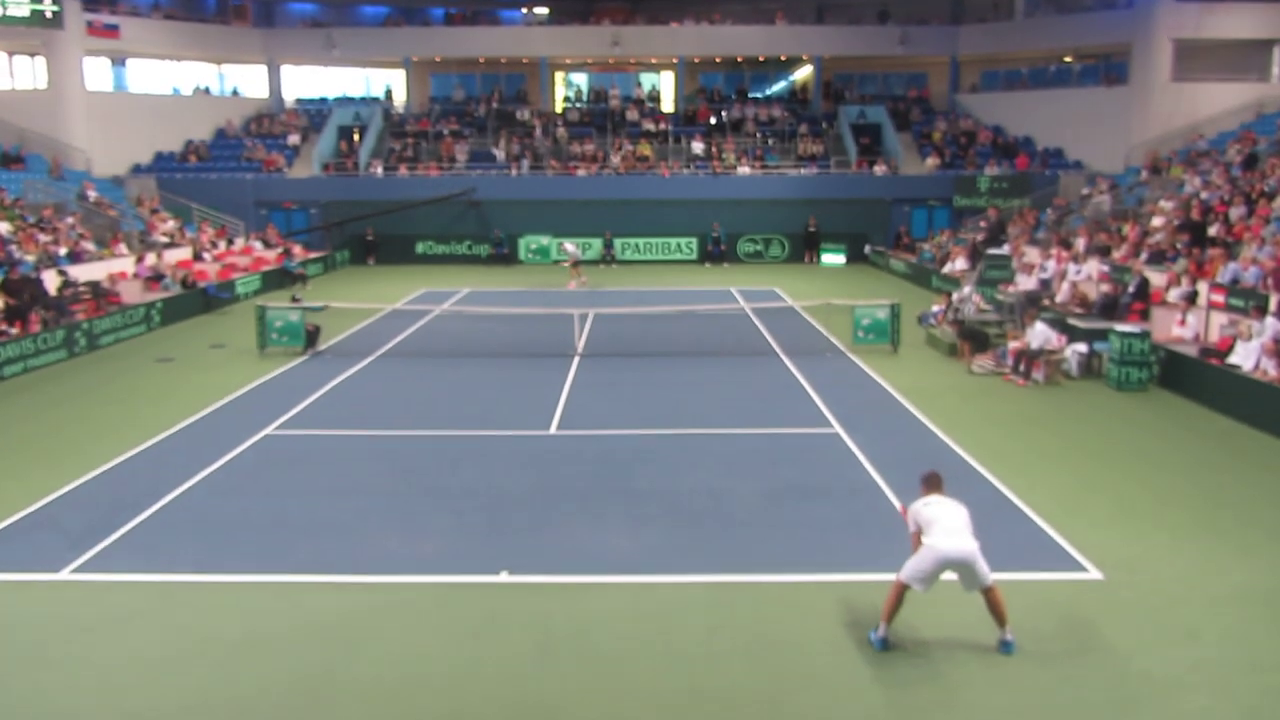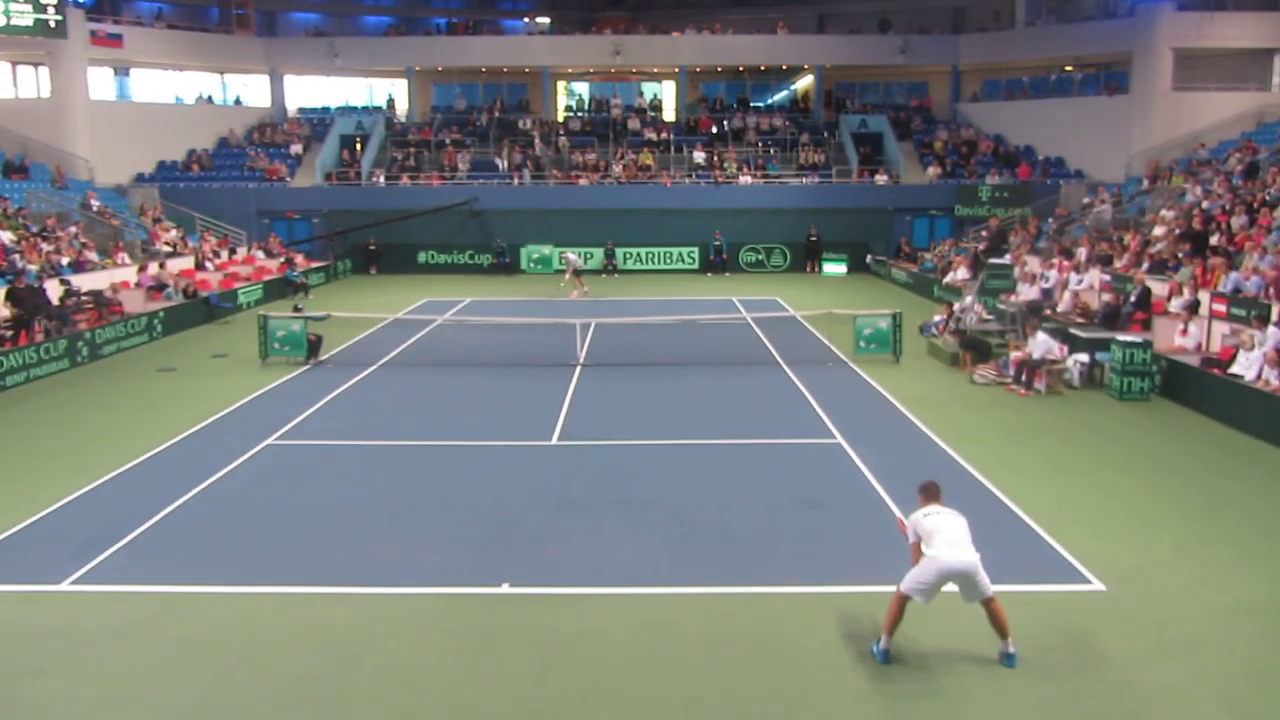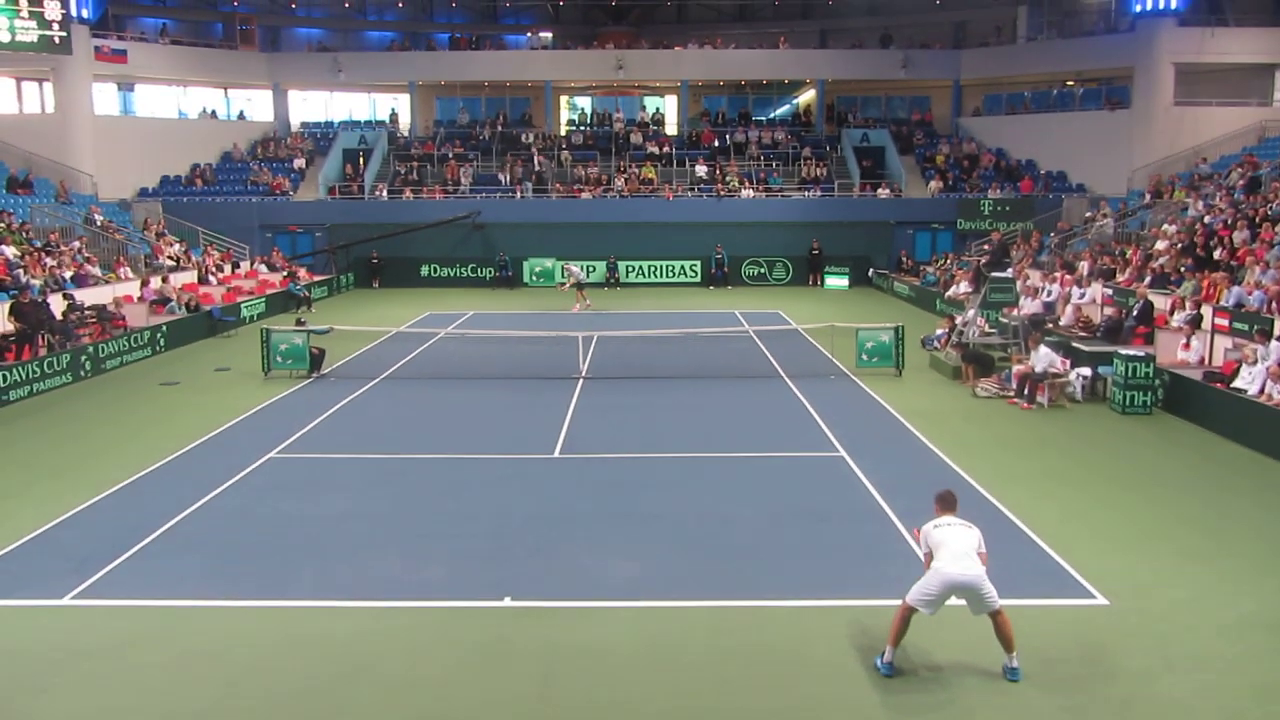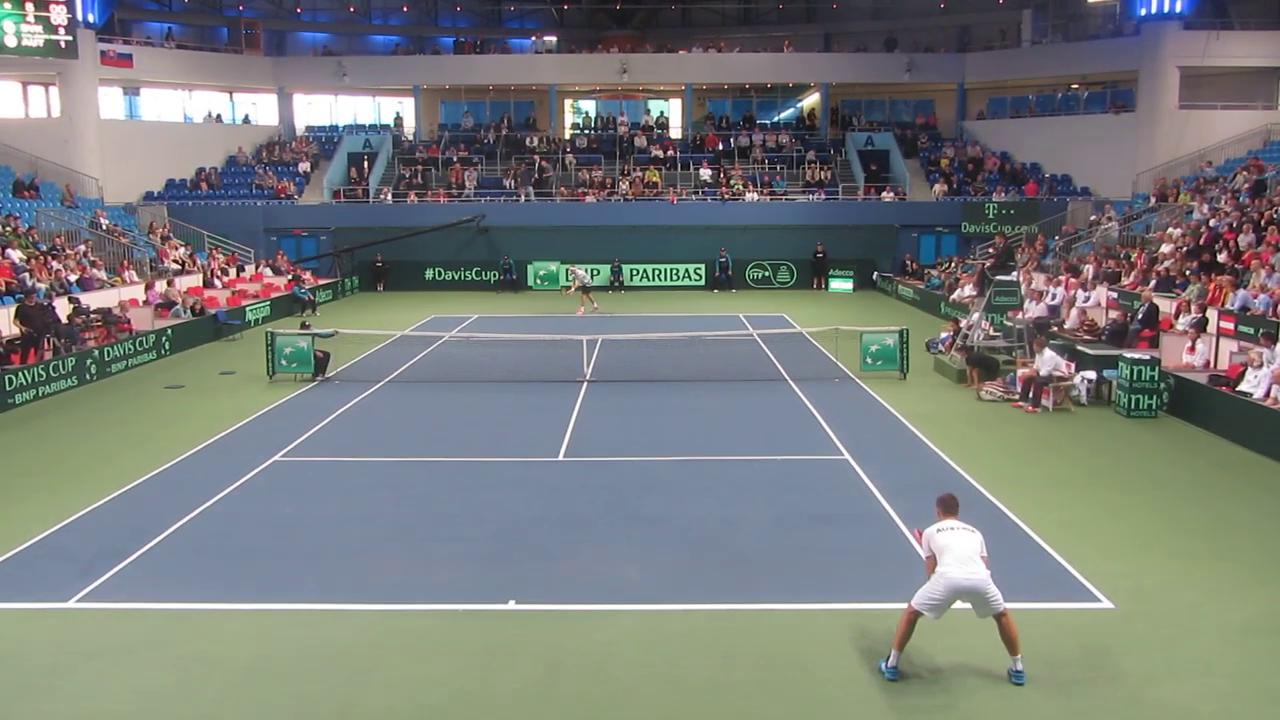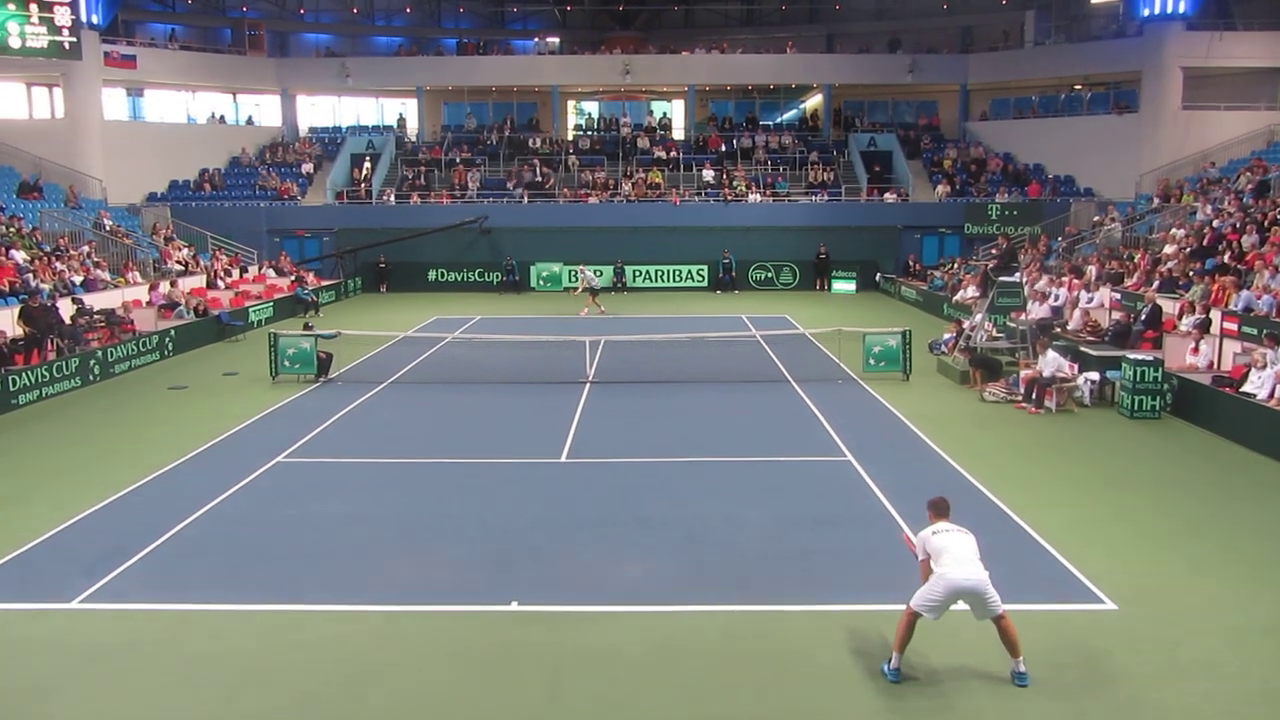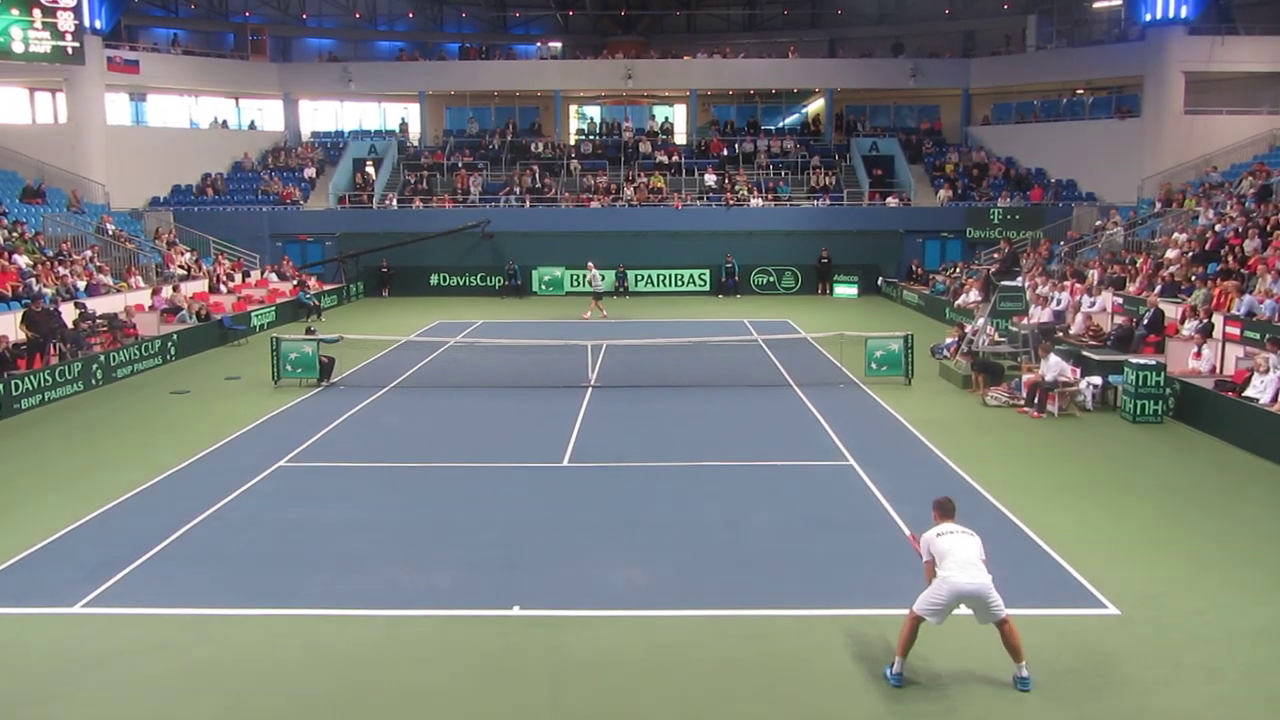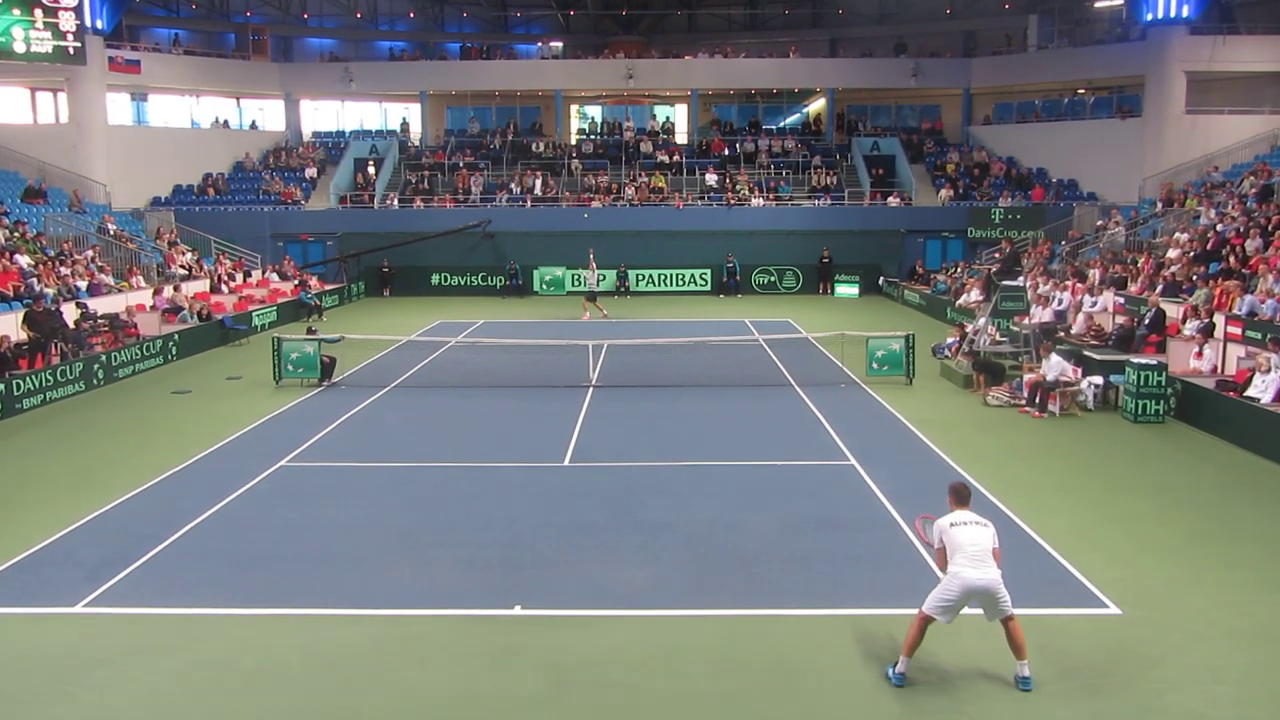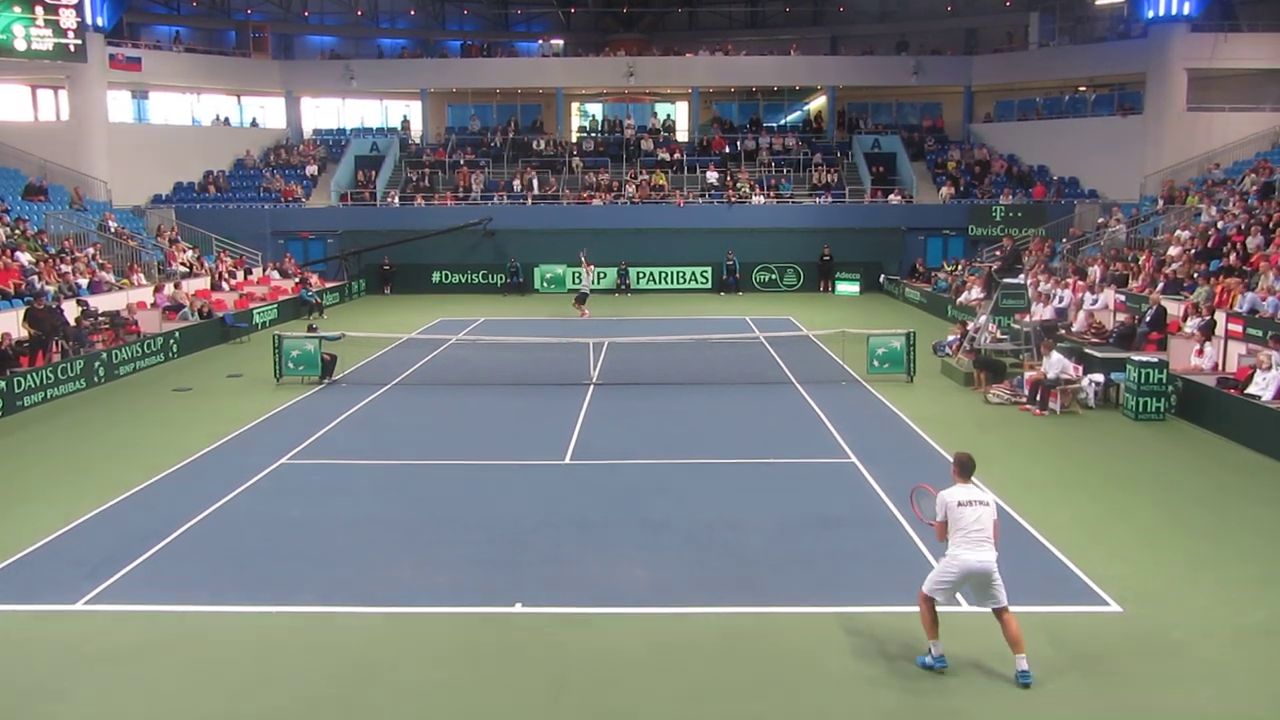
dt=0.4s
person 1, frame 1
left shoulder: (917, 506)
right shoulder: (960, 506)
left elbow: (916, 548)
left hip: (936, 549)
right hip: (968, 549)
left knee: (900, 585)
right knee: (989, 589)
left ankle: (881, 635)
right ankle: (1006, 638)
person 1, frame 2
left shoulder: (915, 517)
right shoulder: (958, 516)
left elbow: (916, 560)
left hip: (938, 560)
right hip: (969, 561)
left knee: (900, 596)
right knee: (989, 600)
left ankle: (883, 648)
right ankle: (1008, 650)
person 1, frame 3
left shoulder: (928, 528)
right shoulder: (973, 529)
left hip: (942, 573)
right hip: (975, 575)
left knee: (906, 609)
right knee: (997, 613)
left ankle: (887, 661)
right ankle: (1012, 665)
person 1, frame 4
left shoulder: (930, 531)
right shoulder: (975, 532)
left elbow: (931, 574)
left hip: (948, 578)
right hip: (979, 578)
left knee: (911, 612)
right knee: (1002, 615)
left ankle: (892, 665)
right ankle: (1017, 668)
person 1, frame 5
left shoulder: (925, 534)
right shoulder: (967, 533)
left elbow: (926, 577)
left hip: (947, 578)
right hip: (978, 579)
left knee: (910, 614)
right knee: (1001, 618)
left ankle: (894, 667)
right ankle: (1020, 670)
person 1, frame 6
left shoulder: (929, 536)
right shoulder: (973, 535)
left elbow: (930, 579)
left hip: (950, 583)
right hip: (981, 583)
left knee: (913, 618)
right knee: (1004, 622)
left ankle: (896, 672)
right ankle: (1022, 675)
person 1, frame 7
left shoulder: (942, 522)
right shoulder: (987, 524)
left elbow: (942, 565)
left hip: (960, 578)
right hip: (991, 578)
left knee: (922, 619)
right knee: (1009, 619)
left ankle: (899, 672)
right ankle: (1024, 674)
person 1, frame 8
left shoulder: (945, 496)
right shoulder: (987, 498)
left elbow: (940, 535)
right elbow: (993, 538)
left hip: (958, 561)
right hip: (986, 561)
left knee: (925, 598)
right knee: (1003, 613)
left ankle: (936, 655)
right ankle: (1022, 669)
